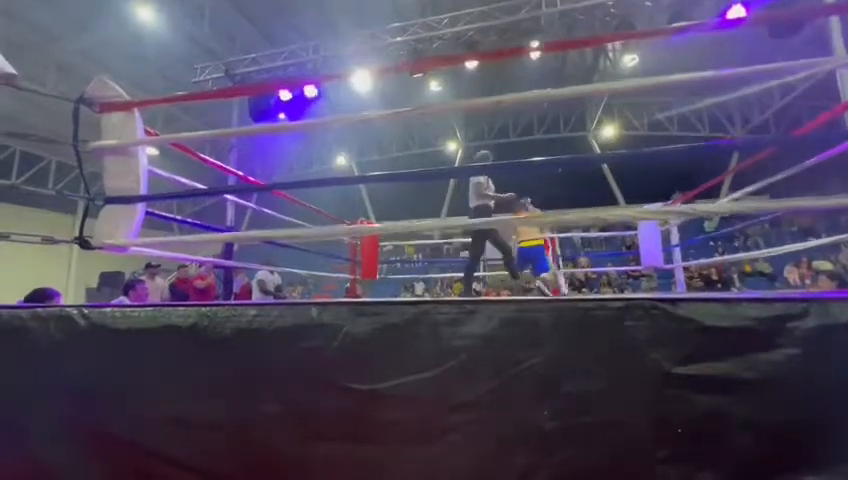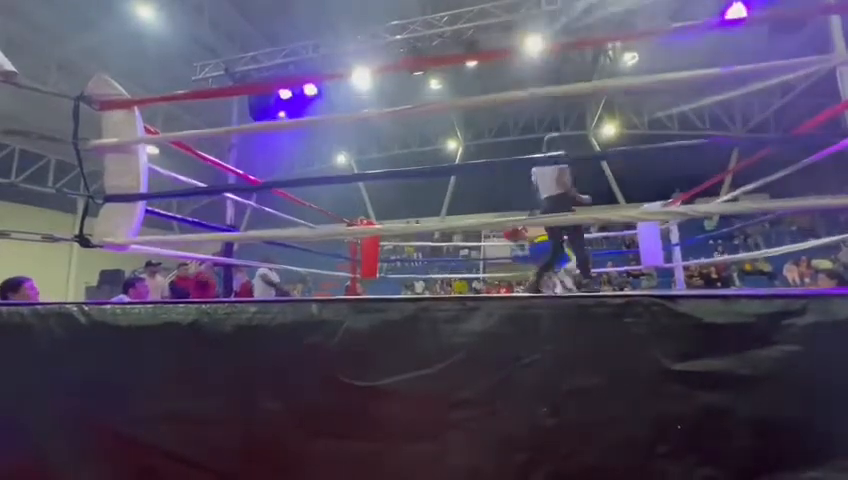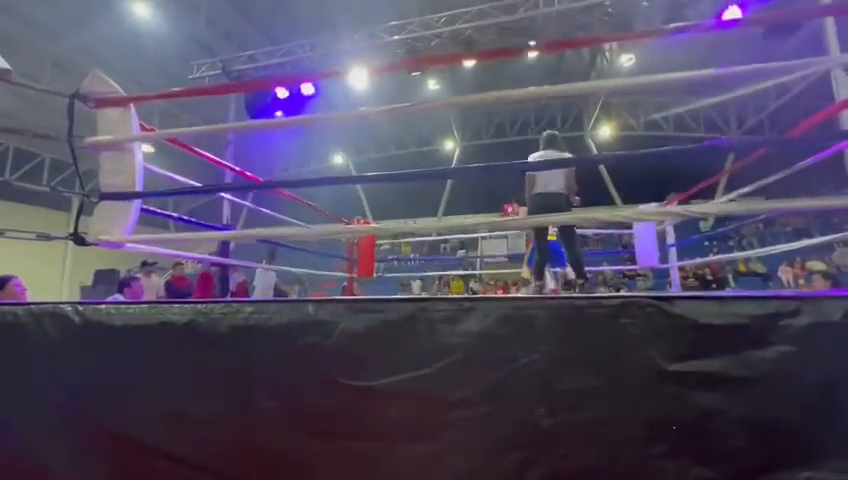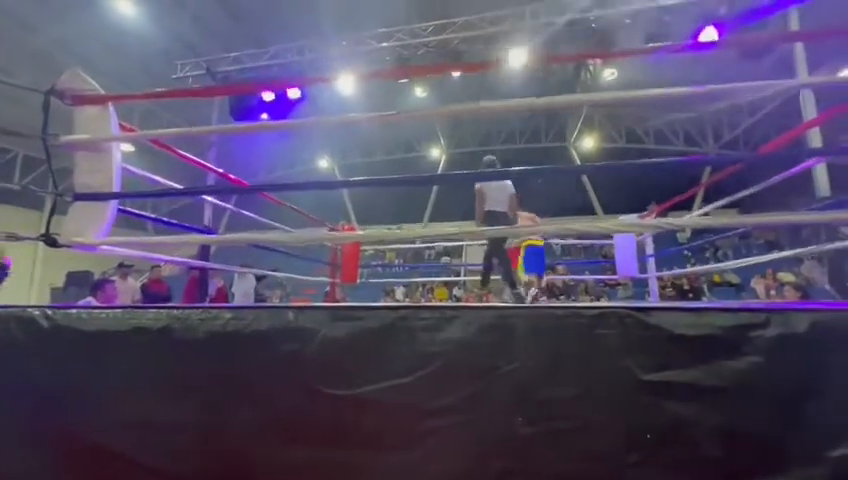
dt=0.7s
person 1, frame 1
left shoulder: (482, 176)
right shoulder: (480, 173)
right elbow: (480, 193)
right wrist: (503, 197)
left hip: (483, 216)
right hip: (481, 215)
person 1, frame 2
left shoulder: (537, 167)
left elbow: (538, 191)
right elbow: (562, 181)
right wrist: (579, 197)
left hip: (547, 208)
right hip: (561, 204)
left knee: (556, 250)
right knee: (578, 245)
left ankle: (535, 282)
right ankle: (586, 282)
person 1, frame 3
left shoulder: (533, 158)
right shoulder: (566, 157)
left elbow: (528, 187)
right elbow: (570, 184)
left wrist: (530, 207)
right wrist: (572, 199)
left hip: (538, 202)
right hip: (559, 201)
left knee: (541, 247)
right knee: (571, 244)
left ankle: (538, 285)
right ankle: (582, 283)
person 1, frame 4
right shoulder: (507, 181)
left elbow: (479, 202)
right elbow: (514, 205)
left wrist: (478, 222)
right wrist: (514, 223)
left hip: (491, 218)
right hip: (505, 220)
left knee: (502, 258)
right knee: (488, 256)
left ankle: (516, 292)
right ankle: (483, 290)
